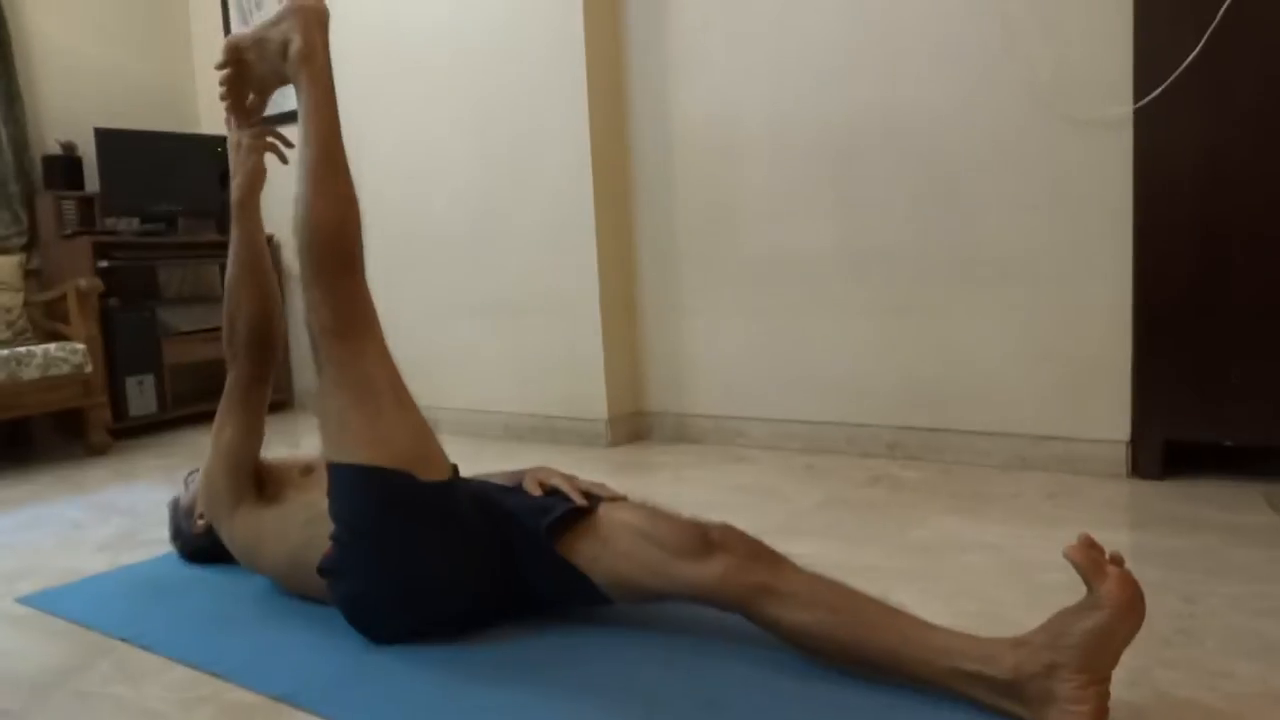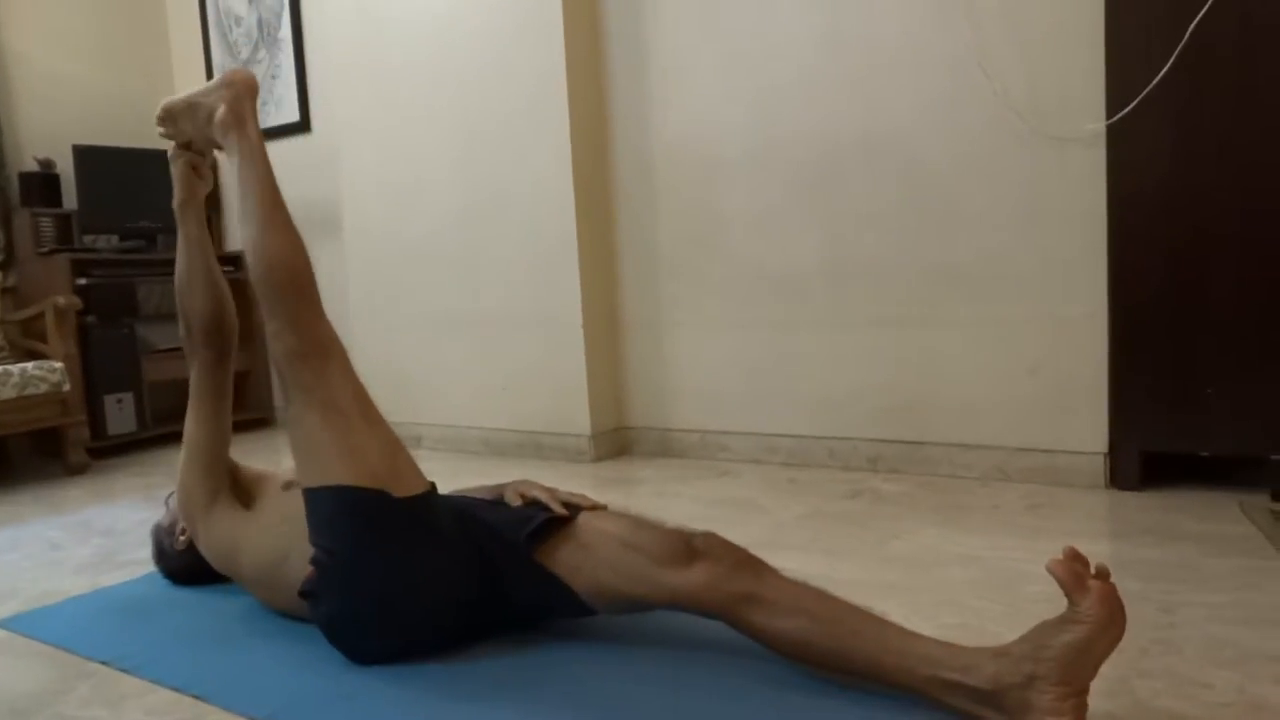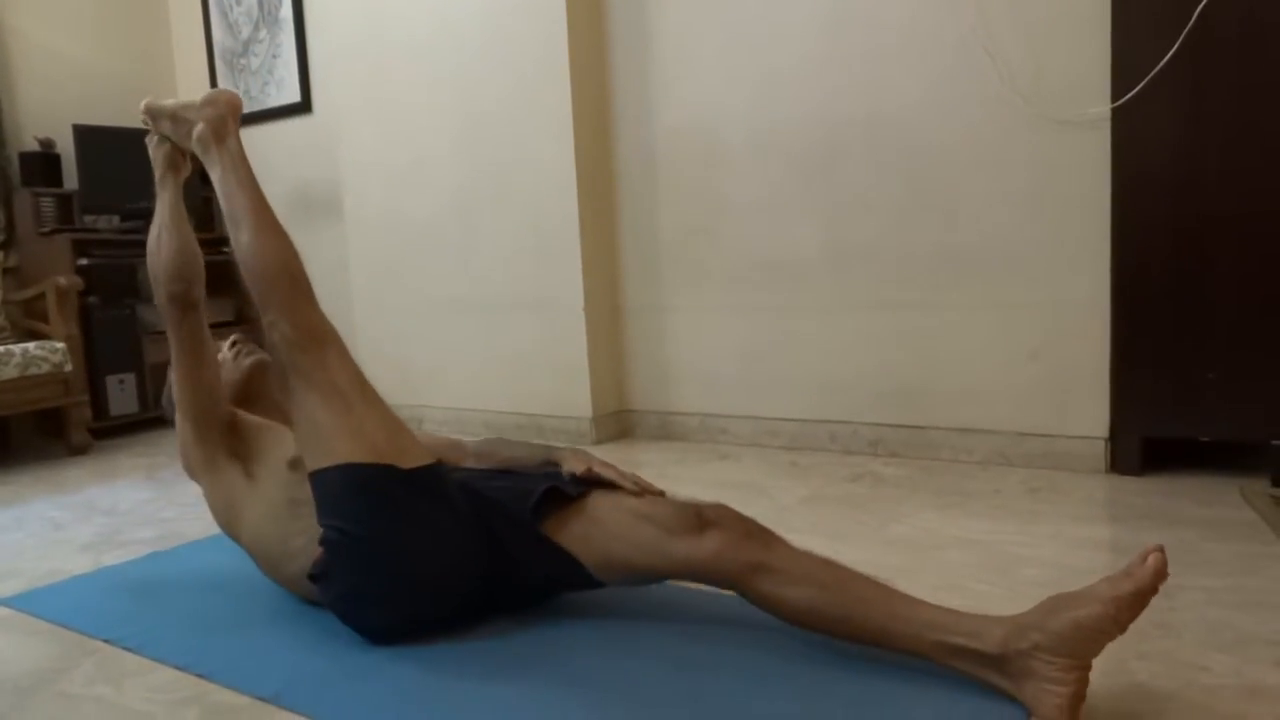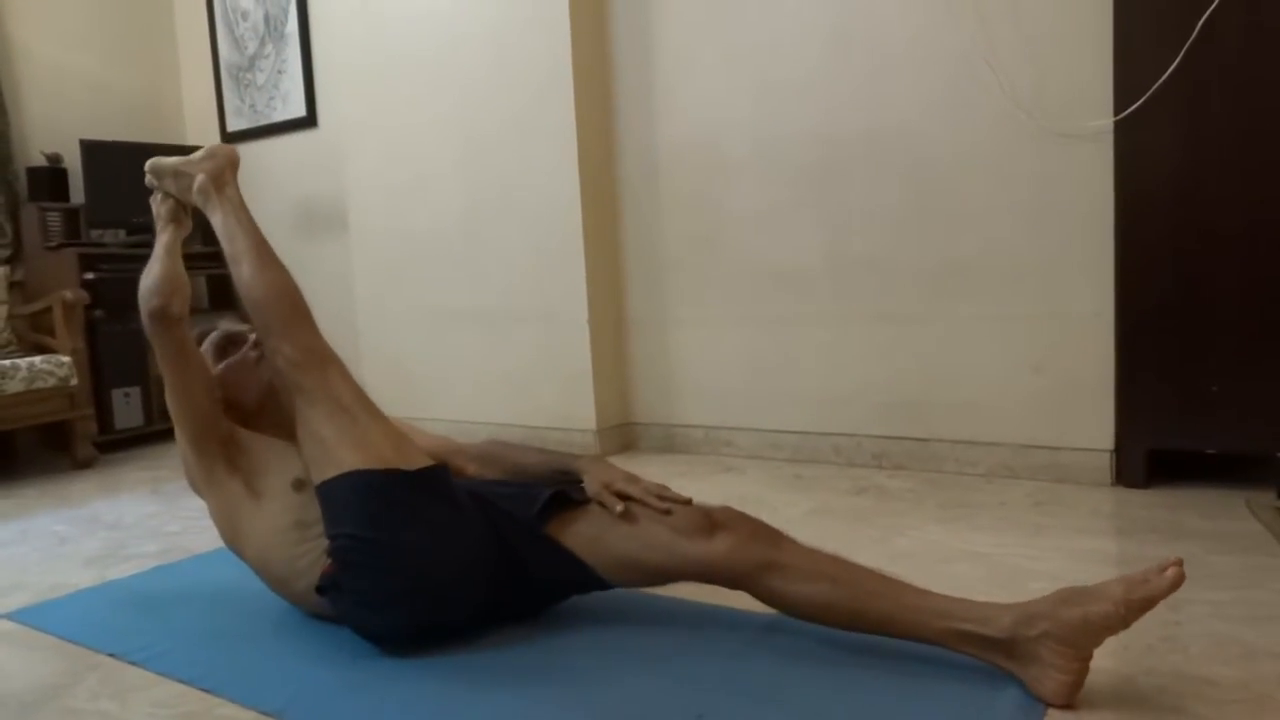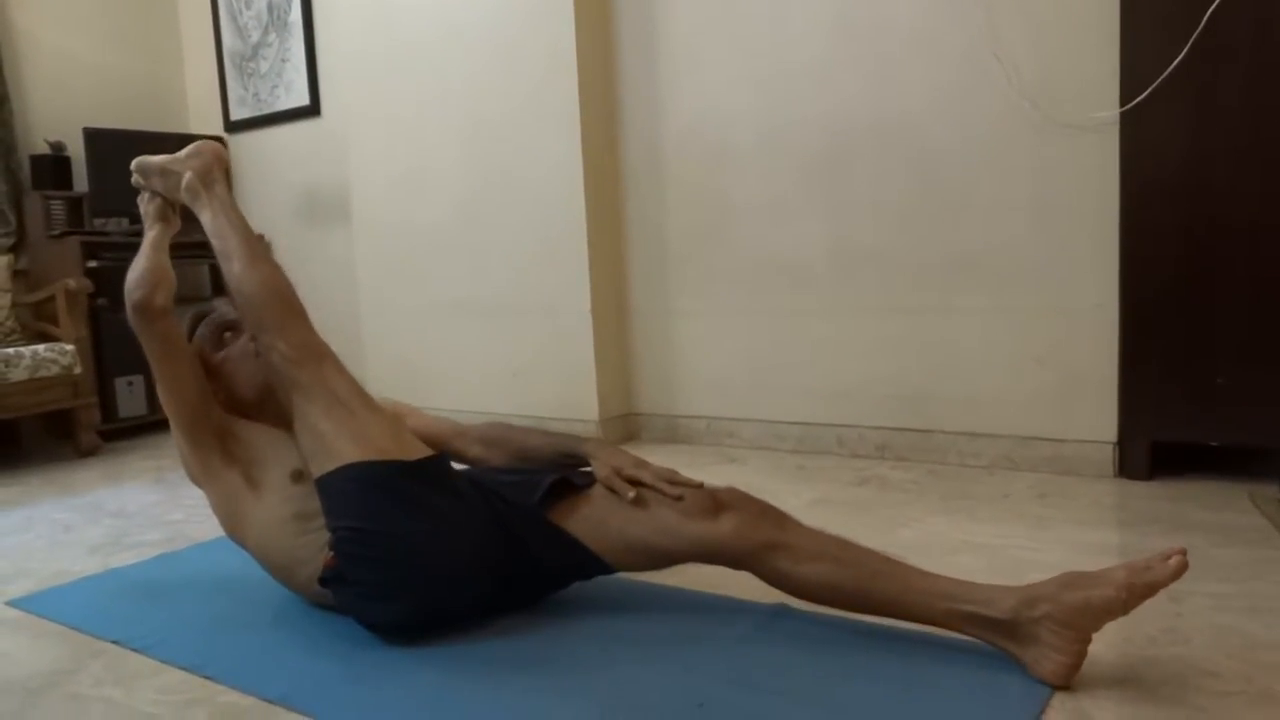
dt=1s
person 1, frame 1
left shoulder: (317, 478)
right shoulder: (231, 503)
right elbow: (252, 353)
left wrist: (527, 475)
right wrist: (244, 196)
left hip: (465, 545)
right hip: (395, 562)
left knee: (714, 554)
right knee: (336, 298)
person 1, frame 2
left shoulder: (294, 494)
right shoulder: (209, 505)
left elbow: (422, 496)
right elbow: (209, 347)
left wrist: (511, 488)
right wrist: (190, 206)
left hip: (445, 562)
right hip: (378, 580)
left knee: (700, 562)
right knee: (295, 327)
person 1, frame 3
left shoulder: (323, 432)
right shoulder: (216, 444)
left elbow: (468, 453)
right elbow: (177, 296)
left wrist: (562, 459)
right wrist: (171, 175)
left hip: (463, 538)
right hip: (387, 561)
left knee: (711, 533)
right knee: (298, 318)
person 1, frame 4
left shoulder: (343, 435)
right shoulder: (218, 456)
left elbow: (476, 453)
right elbow: (161, 312)
left wrist: (581, 464)
right wrist: (176, 221)
left hip: (467, 542)
right hip: (393, 574)
left knee: (717, 535)
right knee: (306, 344)
left ankle: (1014, 634)
person 1, frame 5
left shoulder: (343, 418)
right shoulder: (216, 446)
left elbow: (475, 436)
right elbow: (149, 308)
left wrist: (588, 450)
right wrist: (169, 212)
left hip: (471, 530)
right hip: (396, 566)
left knee: (725, 518)
right knee: (299, 340)
left ankle: (1014, 617)
